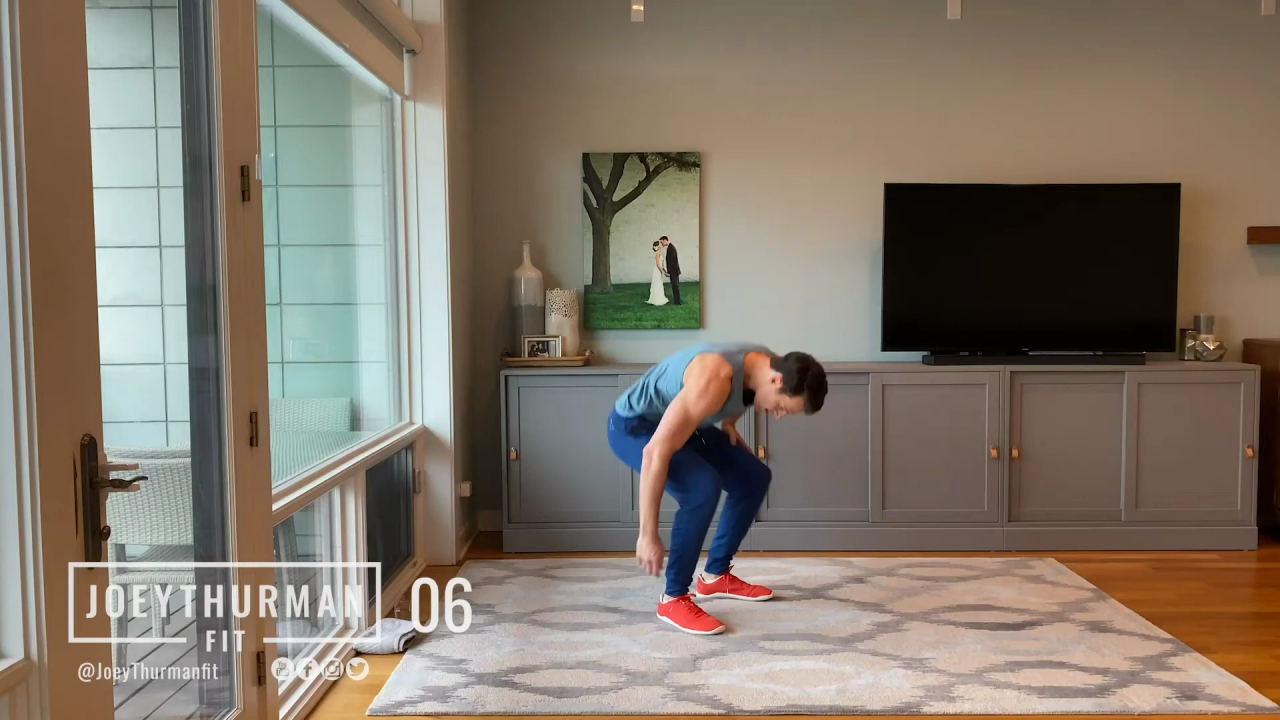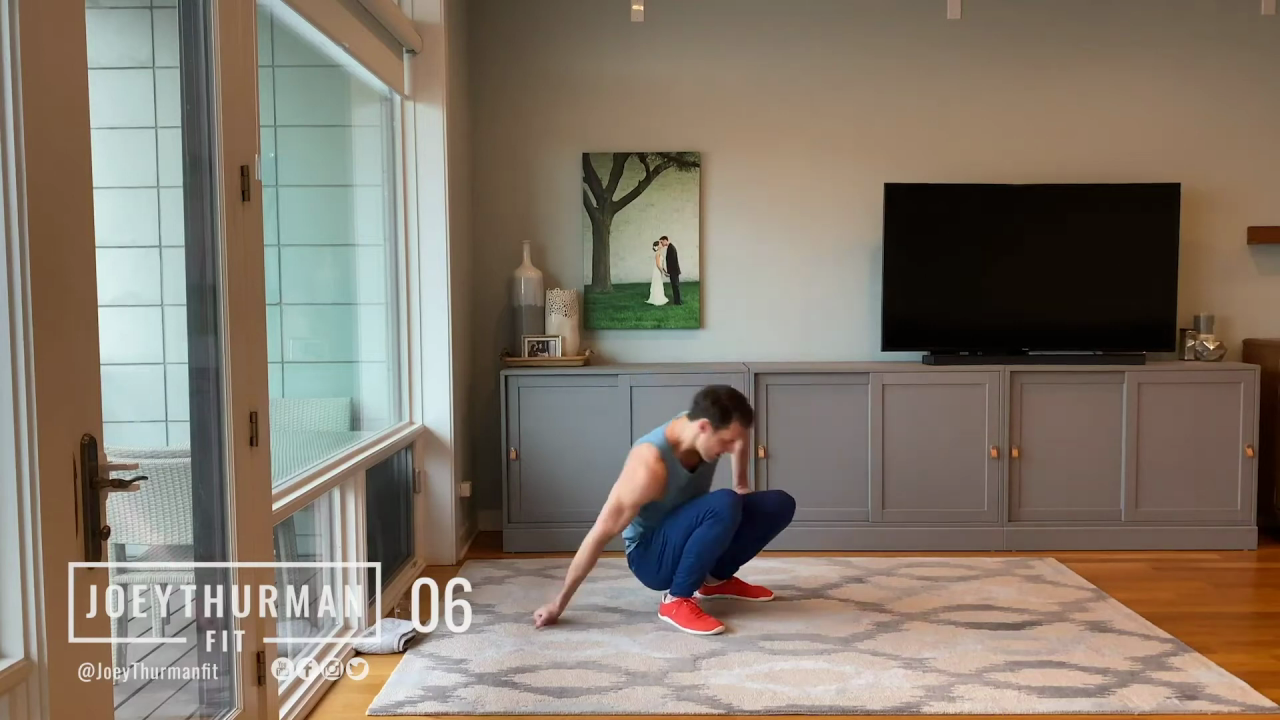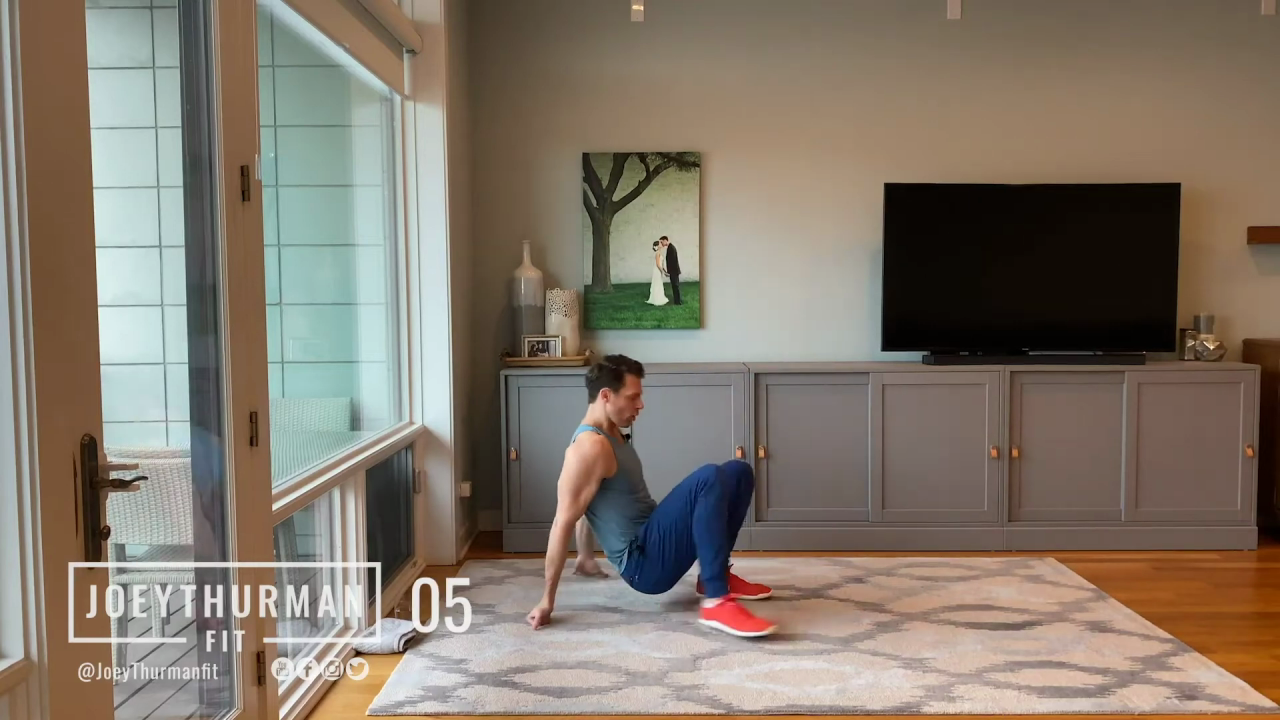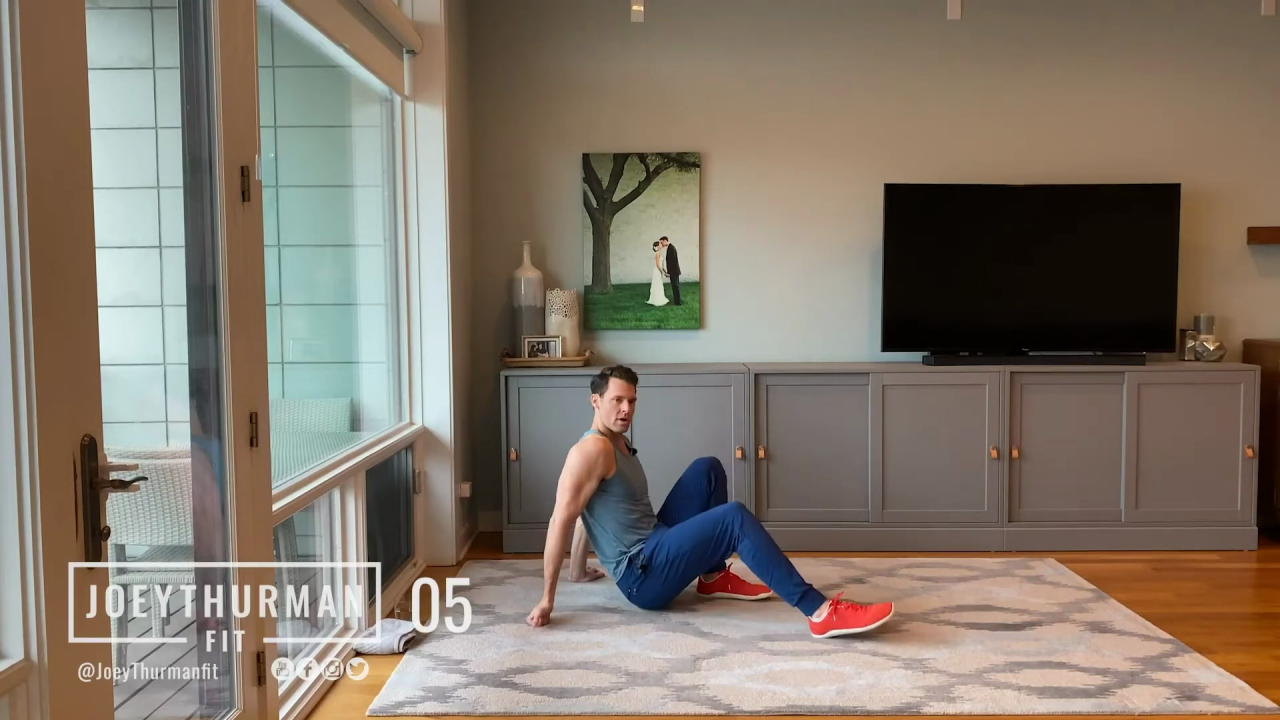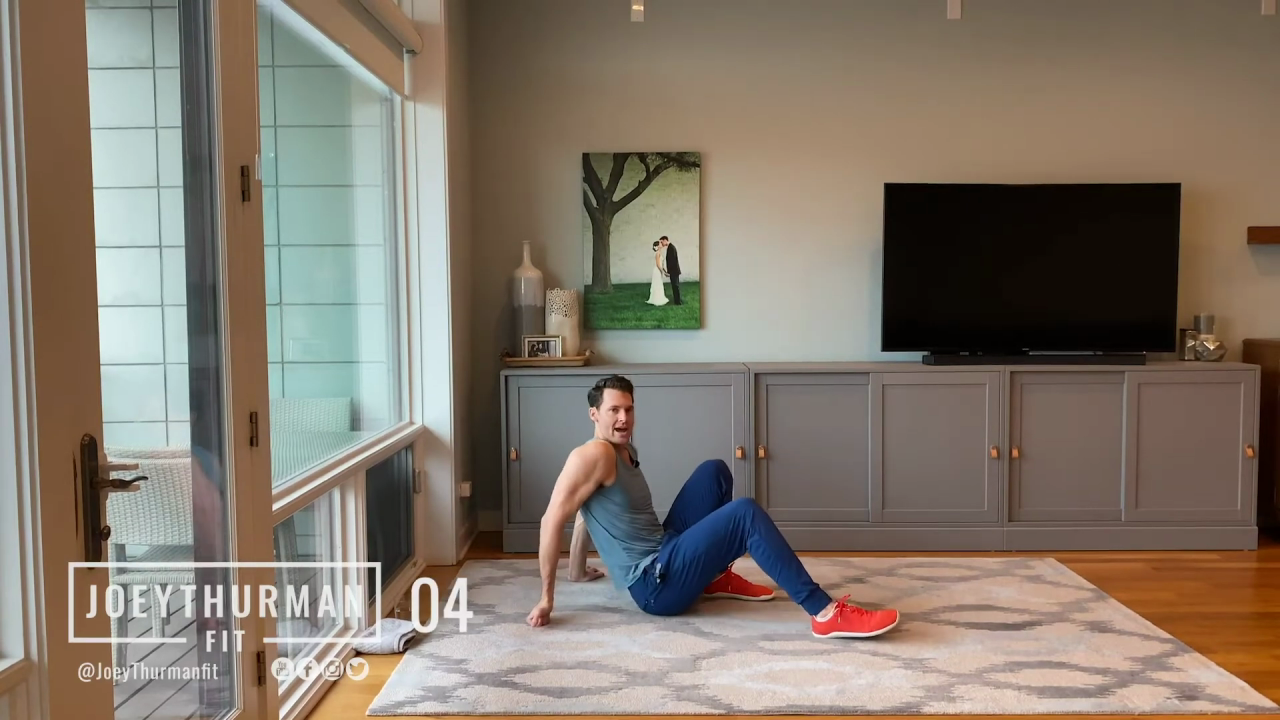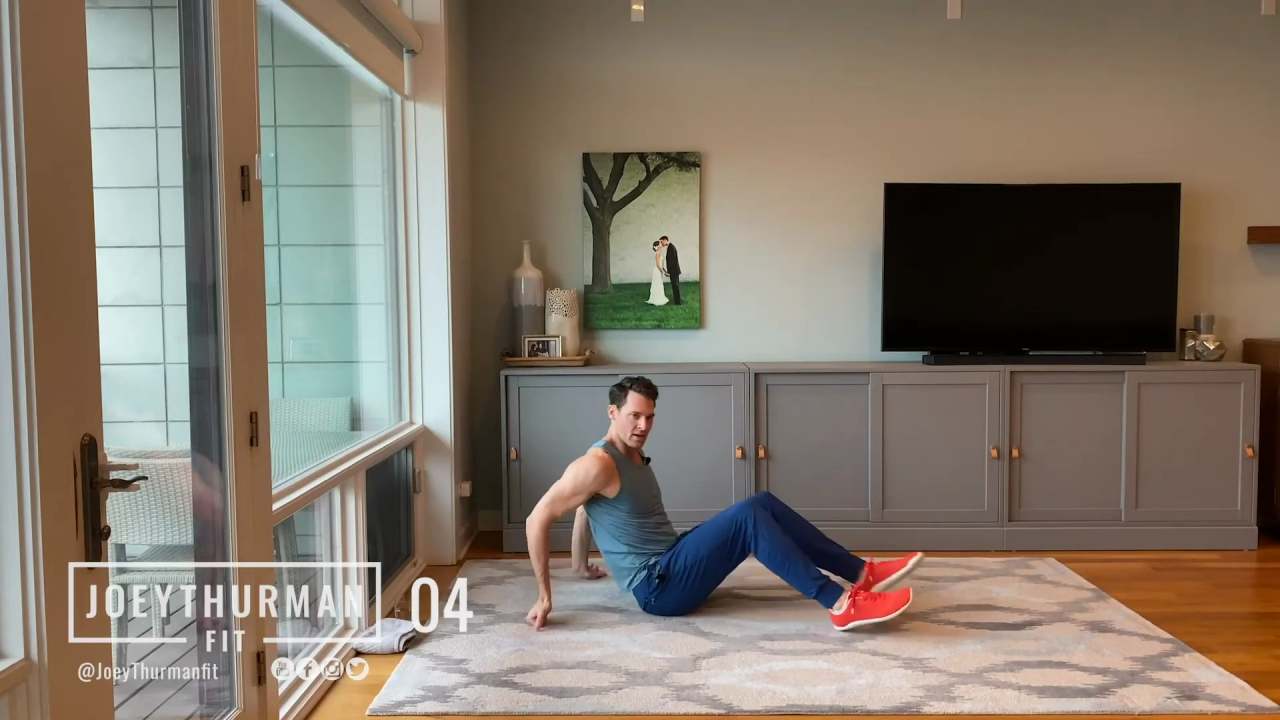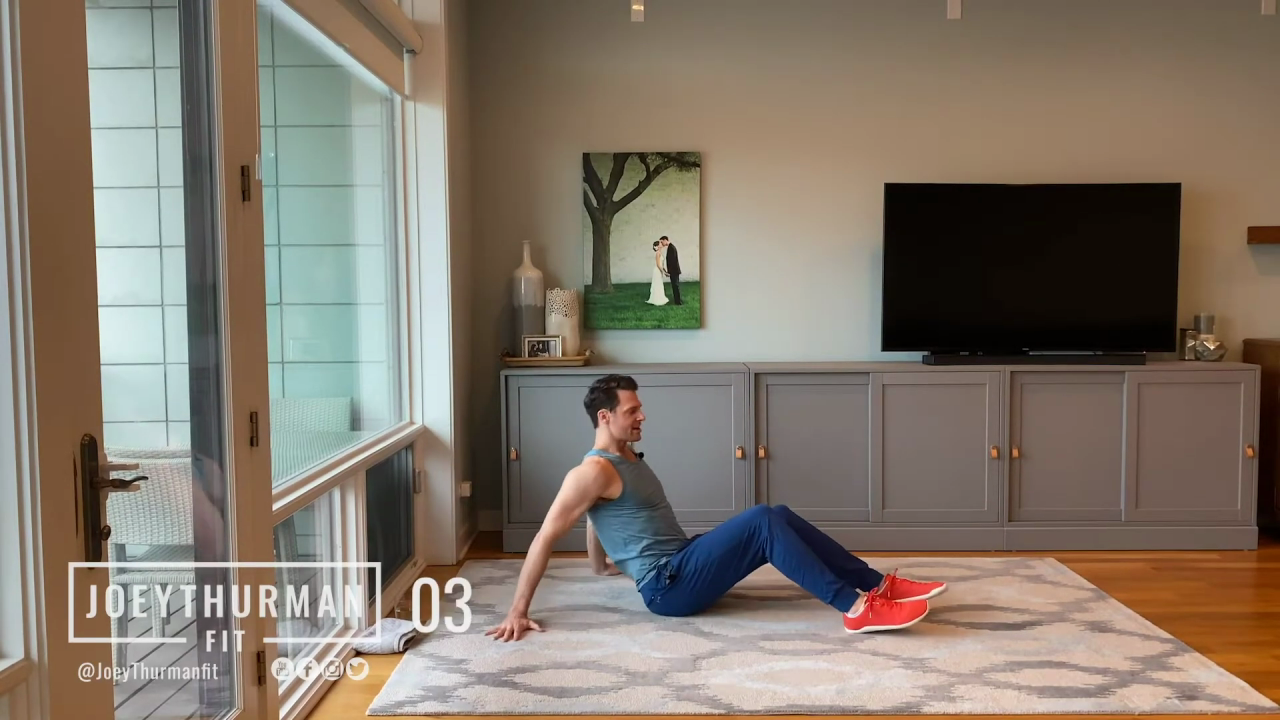
dt=0.5s
person 1, frame 1
left shoulder: (766, 364)
right shoulder: (716, 378)
right elbow: (655, 453)
left wrist: (729, 426)
right wrist: (648, 536)
right hip: (634, 427)
left knee: (754, 478)
right knee: (703, 489)
left ankle: (714, 576)
right ankle: (674, 597)
person 1, frame 2
left shoulder: (711, 432)
right shoulder: (649, 465)
right elbow: (599, 535)
left wrist: (742, 485)
right wrist: (558, 605)
left hip: (687, 531)
right hip: (650, 555)
left knee: (781, 505)
right knee: (725, 505)
left ankle: (716, 579)
right ankle: (677, 599)
person 1, frame 3
left shoulder: (611, 432)
right shoulder: (588, 447)
left elbow: (584, 509)
right elbow: (564, 520)
left wrist: (586, 556)
right wrist: (547, 601)
left hip: (654, 538)
right hip: (643, 563)
left knee: (739, 474)
right knee: (712, 479)
left ankle: (718, 576)
right ankle: (716, 600)
person 1, frame 4
left shoulder: (618, 443)
right shoulder: (591, 450)
left elbow: (585, 516)
right elbow: (560, 520)
left wrist: (579, 570)
right wrist: (547, 600)
left hip: (656, 545)
right hip: (642, 577)
left knee: (709, 468)
right knee: (735, 518)
left ankle: (714, 577)
right ankle: (821, 613)
person 1, frame 5
left shoulder: (625, 451)
right shoulder: (593, 455)
left elbow: (588, 513)
right elbow: (553, 520)
left wrist: (577, 570)
right wrist: (546, 598)
left hip: (666, 552)
right hip: (656, 584)
left knee: (714, 471)
right knee: (746, 513)
left ankle: (718, 577)
right ankle: (825, 613)
person 1, frame 6
left shoulder: (633, 453)
right shoulder: (597, 464)
left elbow: (585, 510)
right elbow: (537, 520)
left wrist: (582, 565)
right wrist: (544, 596)
left hip: (675, 559)
right hip: (658, 588)
left knee: (764, 503)
right knee: (748, 515)
left ankle: (863, 575)
right ankle: (841, 605)
person 1, frame 7
left shoulder: (627, 457)
right shoulder: (593, 472)
right elbow: (546, 537)
left wrist: (601, 565)
right wrist: (518, 611)
left hip: (682, 561)
right hip: (668, 587)
left knee: (780, 516)
right knee: (762, 520)
left ankle: (878, 585)
right ankle: (856, 608)
